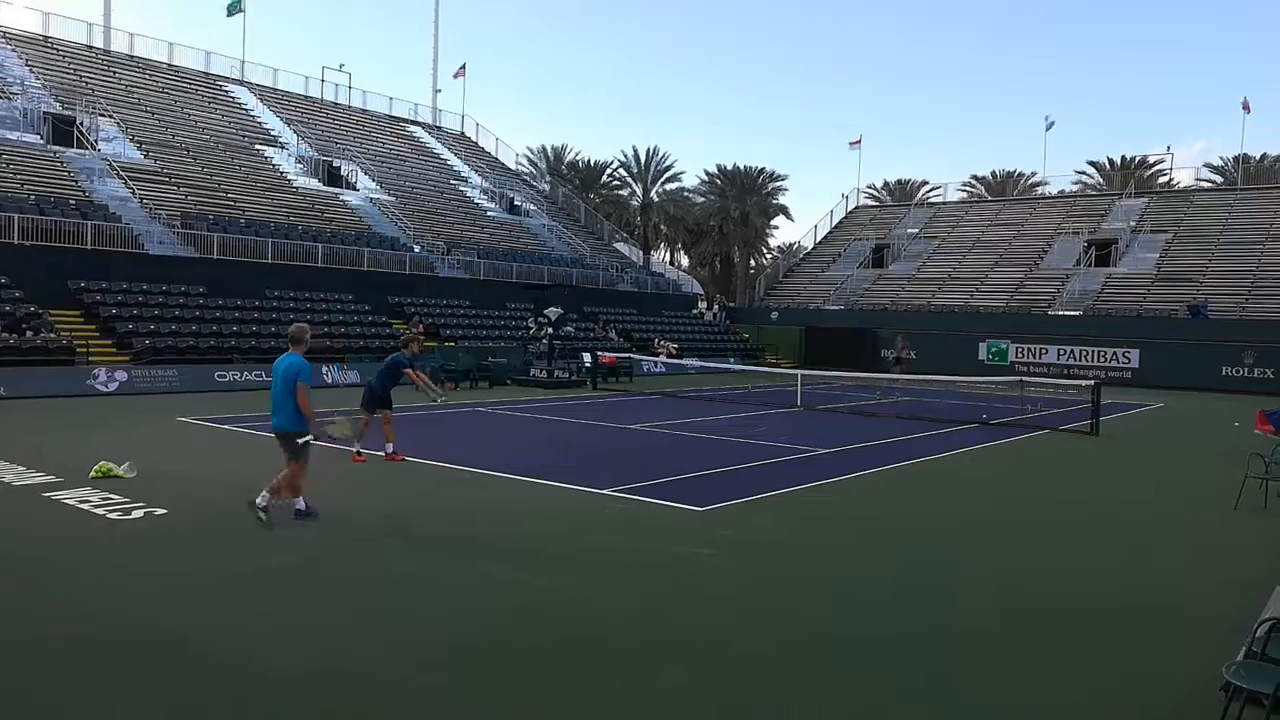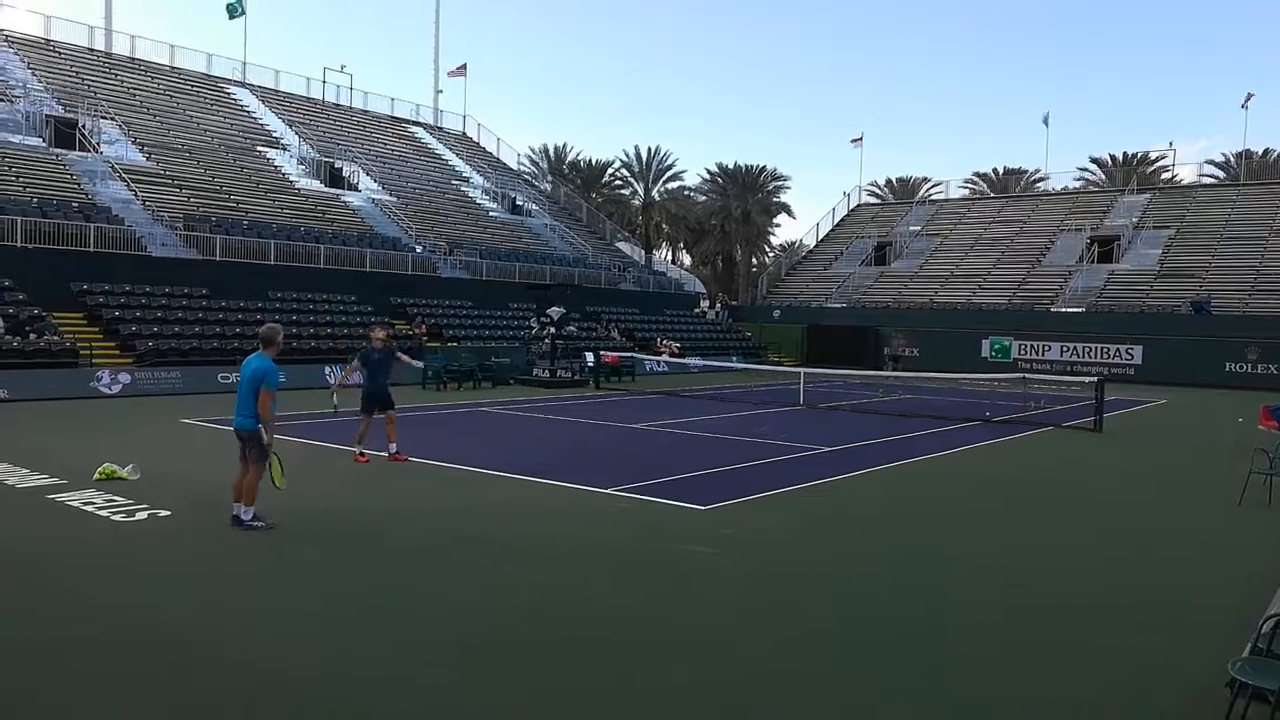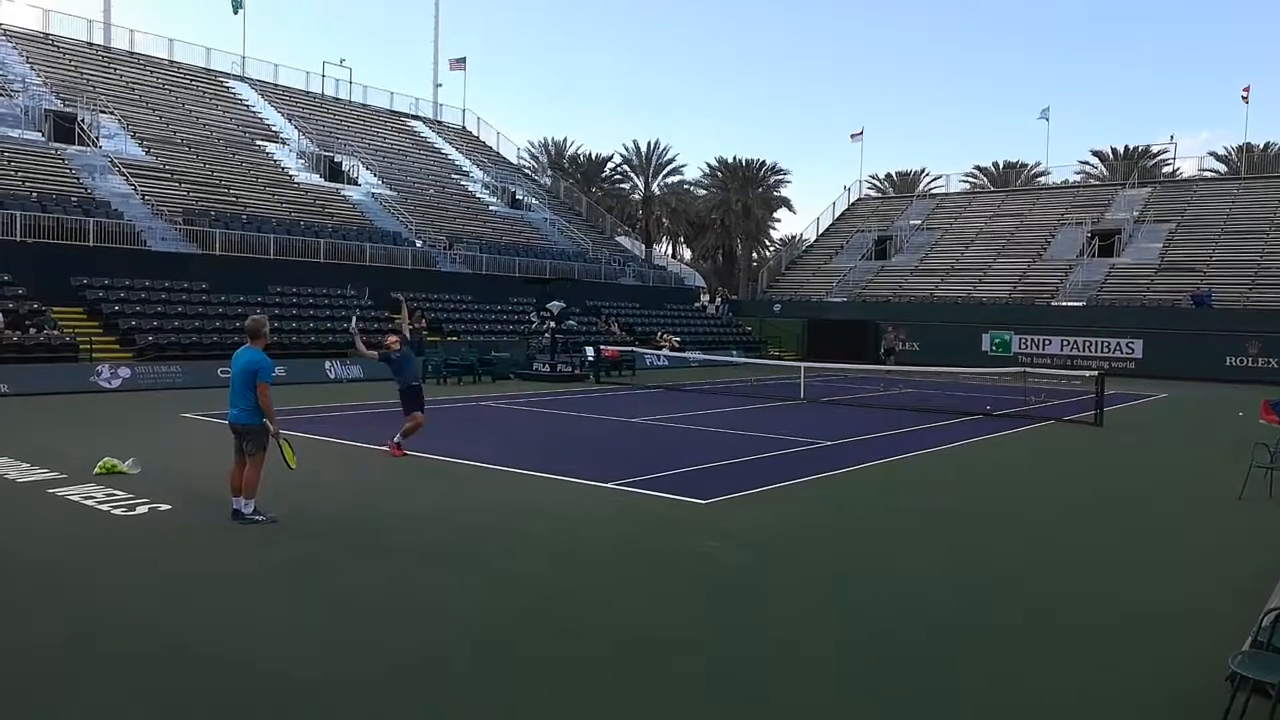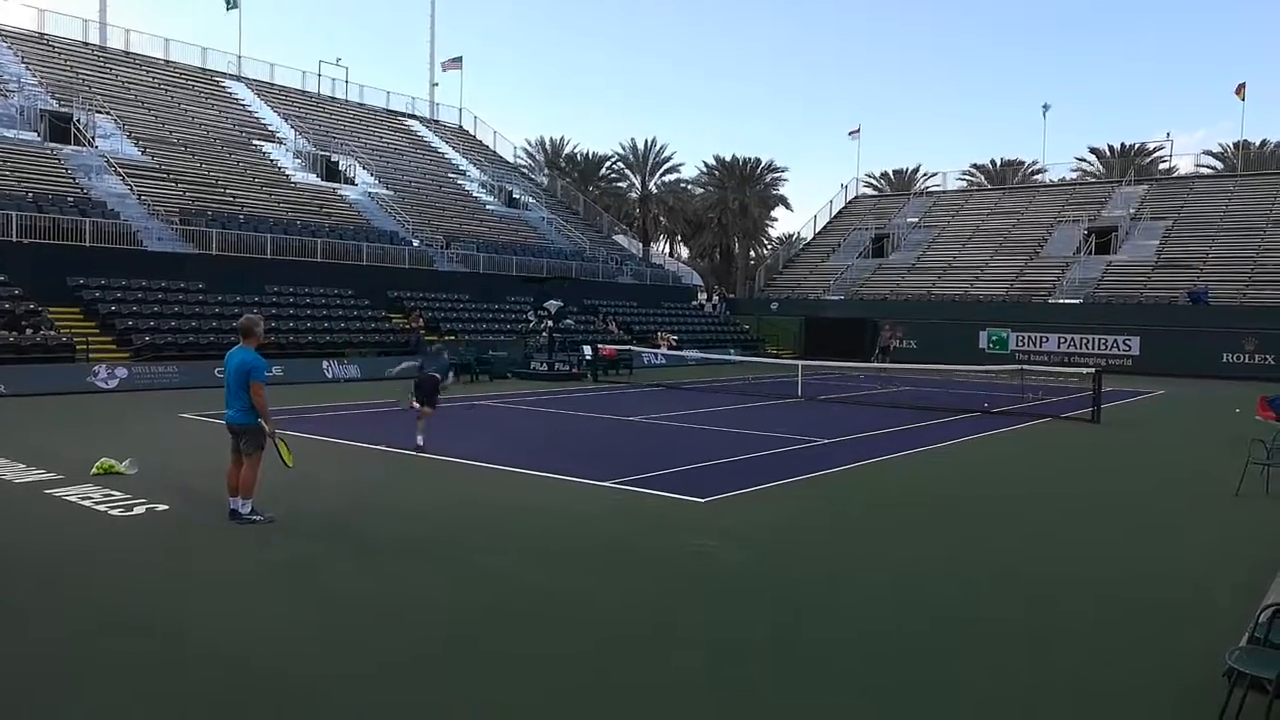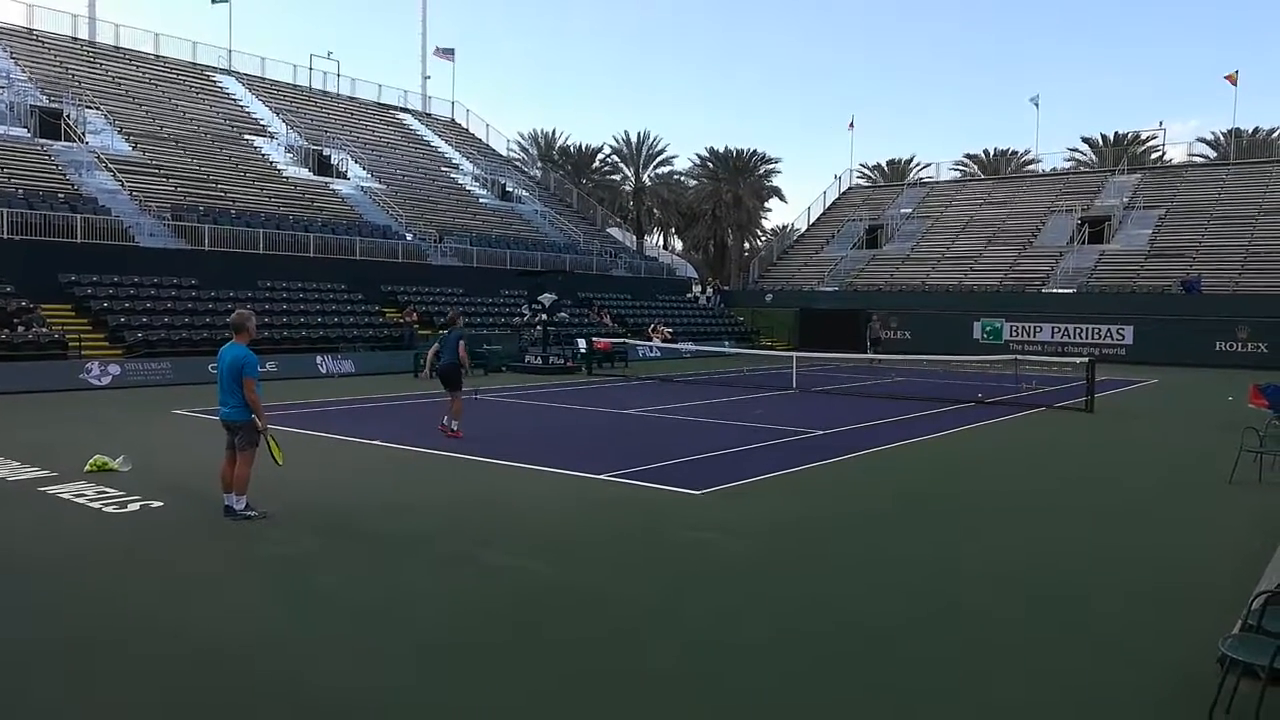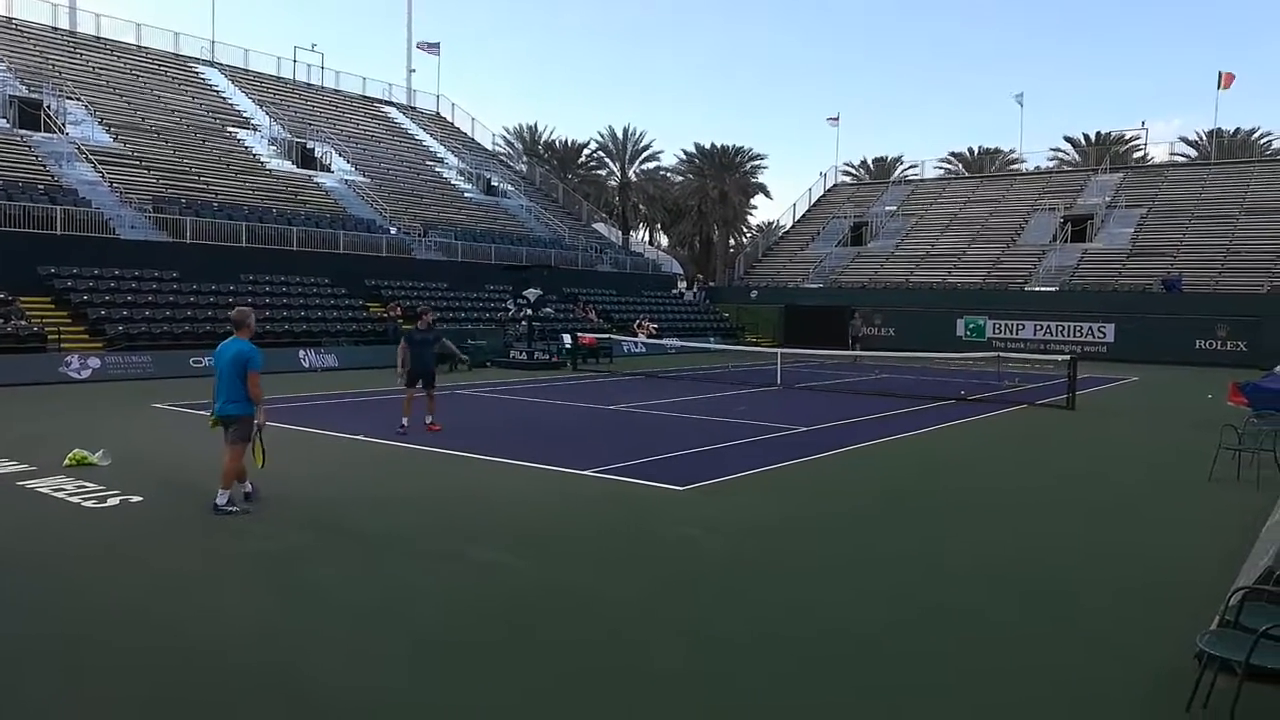
dt=0.7s
person 1, frame 1
left shoulder: (279, 362)
right shoulder: (302, 365)
right elbow: (303, 400)
right wrist: (313, 425)
left hip: (280, 423)
right hip: (294, 426)
left knee: (295, 467)
right knee: (295, 470)
left ankle: (300, 507)
right ankle: (262, 502)
person 1, frame 2
left shoulder: (249, 360)
right shoulder: (270, 368)
right elbow: (264, 404)
right wrist: (268, 432)
left hip: (241, 424)
right hip: (255, 427)
left knee: (244, 471)
right knee: (255, 472)
left ankle: (238, 513)
right ankle: (247, 517)
person 1, frame 3
left shoulder: (238, 354)
right shoulder: (262, 361)
right elbow: (263, 396)
right wrist: (273, 423)
left hip: (236, 418)
right hip: (253, 421)
left knee: (239, 463)
right knee: (253, 466)
left ankle: (237, 507)
right ankle: (248, 511)
person 1, frame 4
left shoulder: (231, 355)
right shoulder: (255, 361)
right elbow: (257, 396)
right wrist: (268, 422)
left hip: (233, 417)
right hip: (249, 421)
left knee: (236, 463)
right knee: (250, 465)
left ankle: (234, 507)
right ankle: (246, 511)
person 1, frame 5
left shoulder: (223, 351)
right shoulder: (247, 356)
right elbow: (250, 393)
right wrist: (261, 418)
left hip: (228, 414)
right hip: (243, 417)
left knee: (230, 460)
right knee: (244, 462)
left ankle: (229, 504)
right ankle: (240, 507)
person 1, frame 6
left shoulder: (221, 348)
right shoulder: (251, 351)
left elbow: (217, 381)
right elbow: (253, 387)
left wrist: (215, 408)
right wrist: (261, 410)
left hip: (223, 409)
right hip: (241, 411)
left knee: (235, 454)
right knee: (233, 457)
left ankle: (246, 489)
right ankle: (222, 502)
